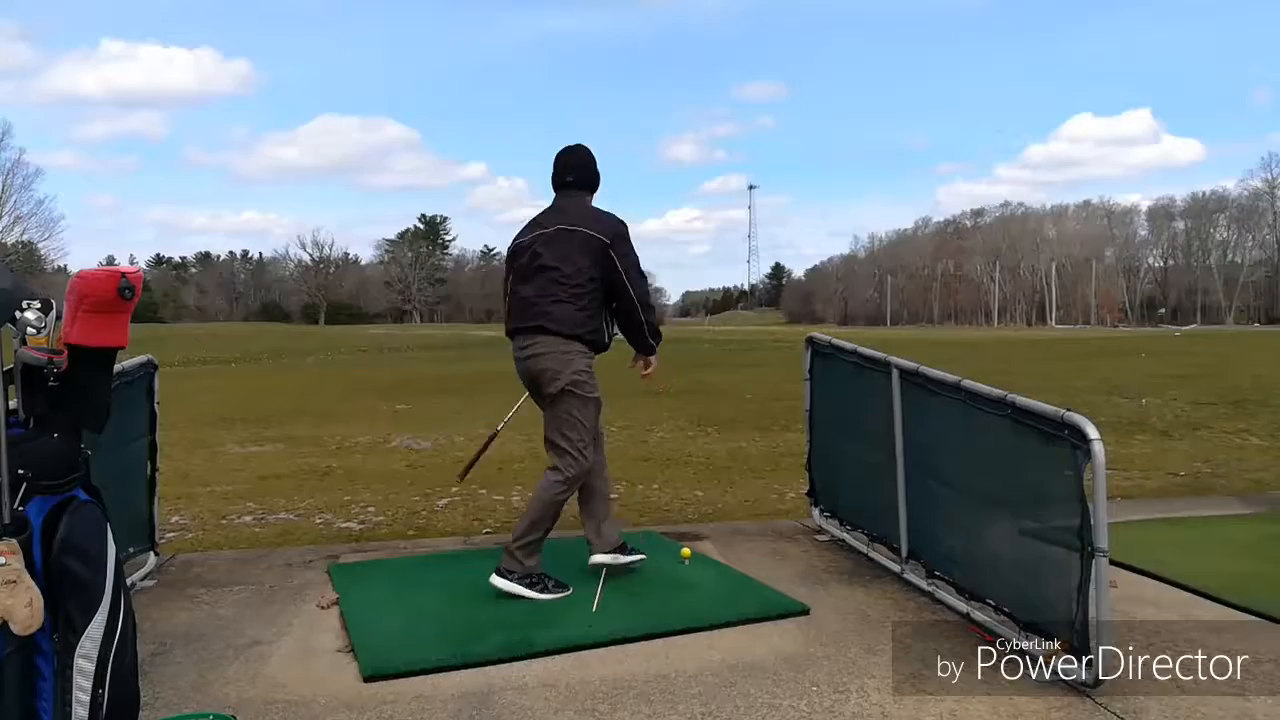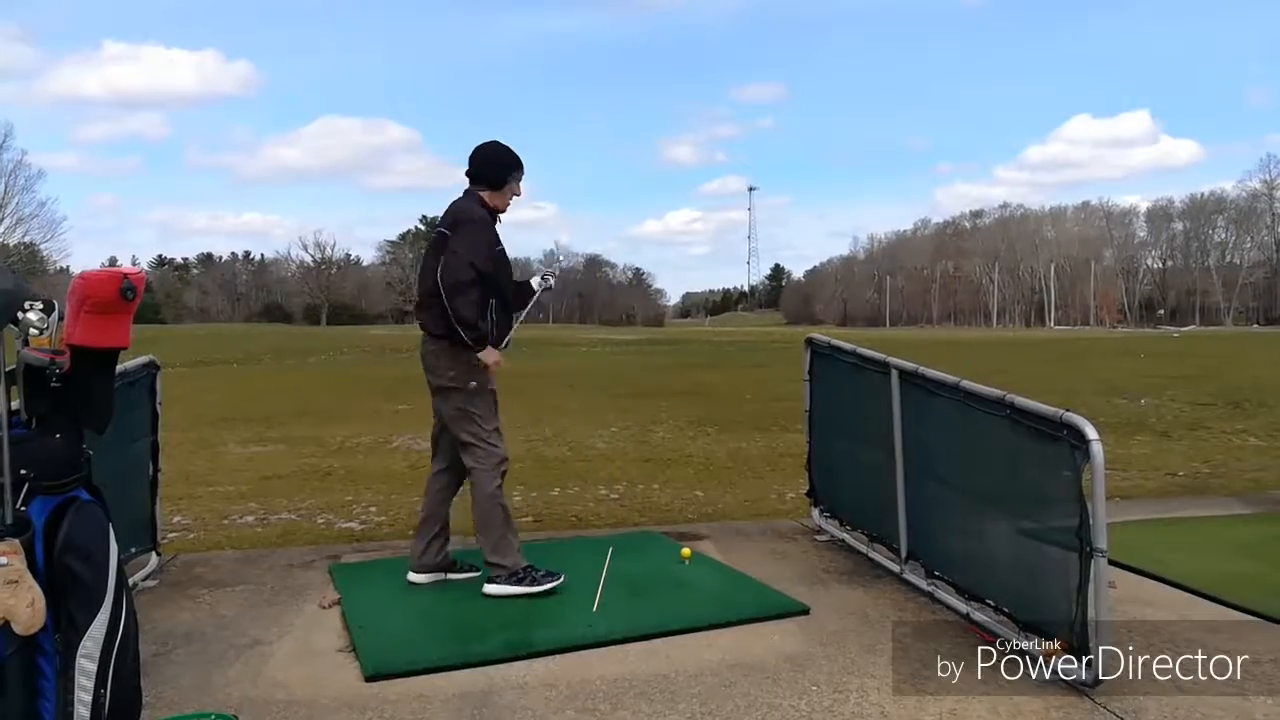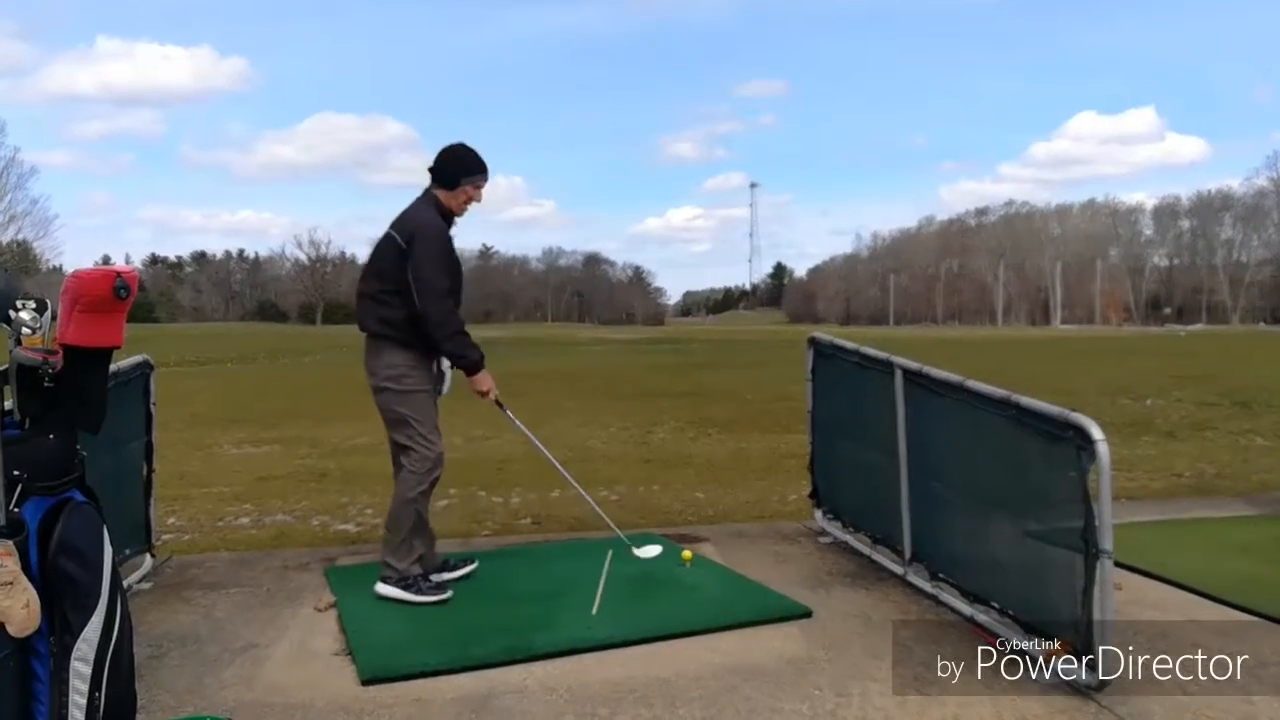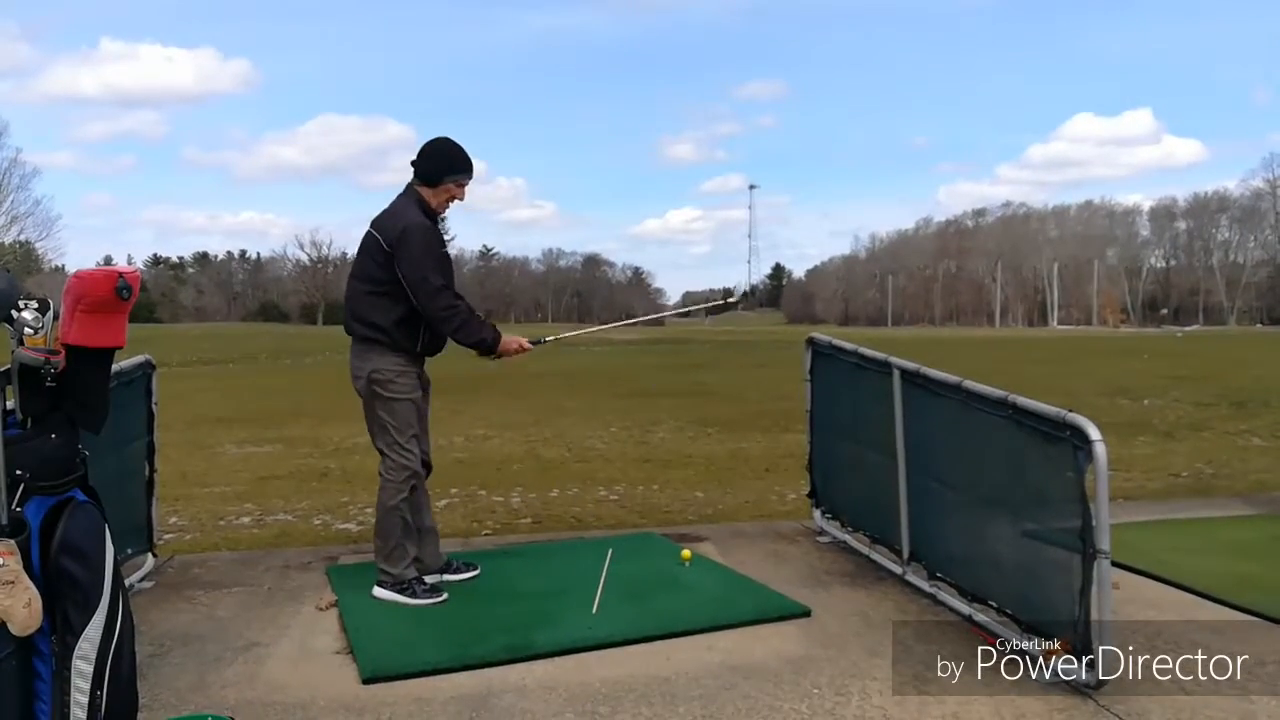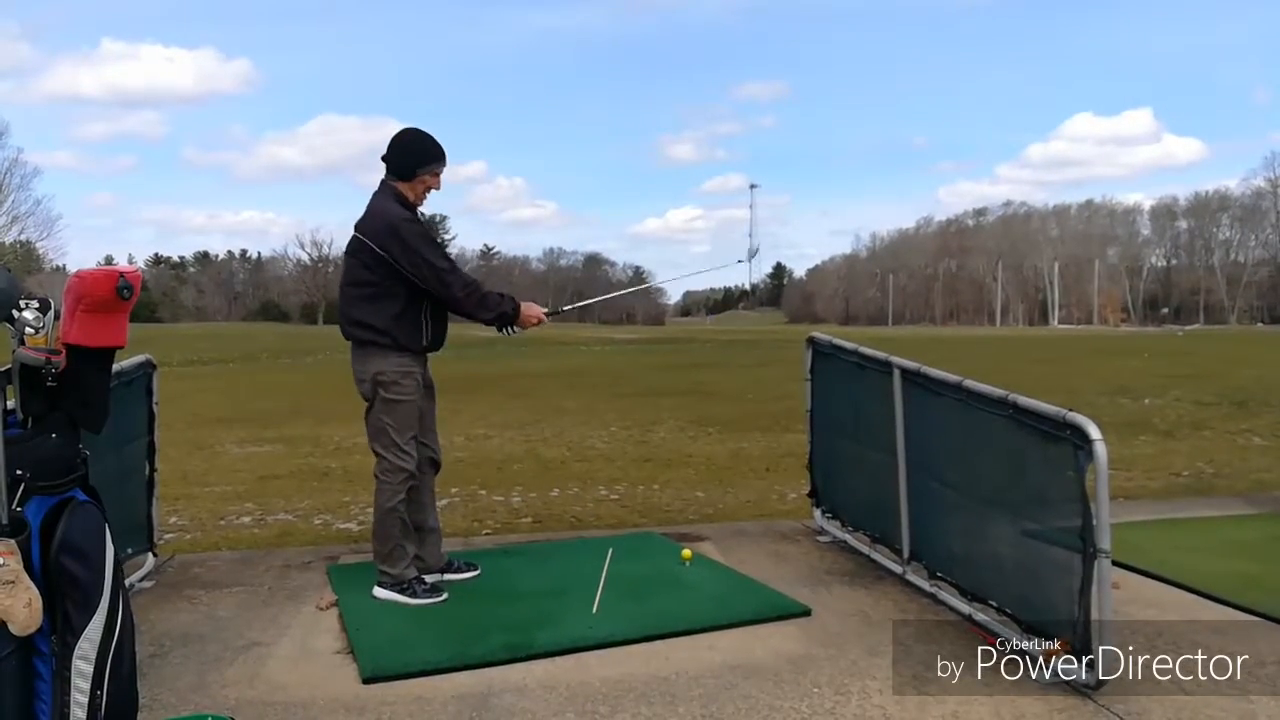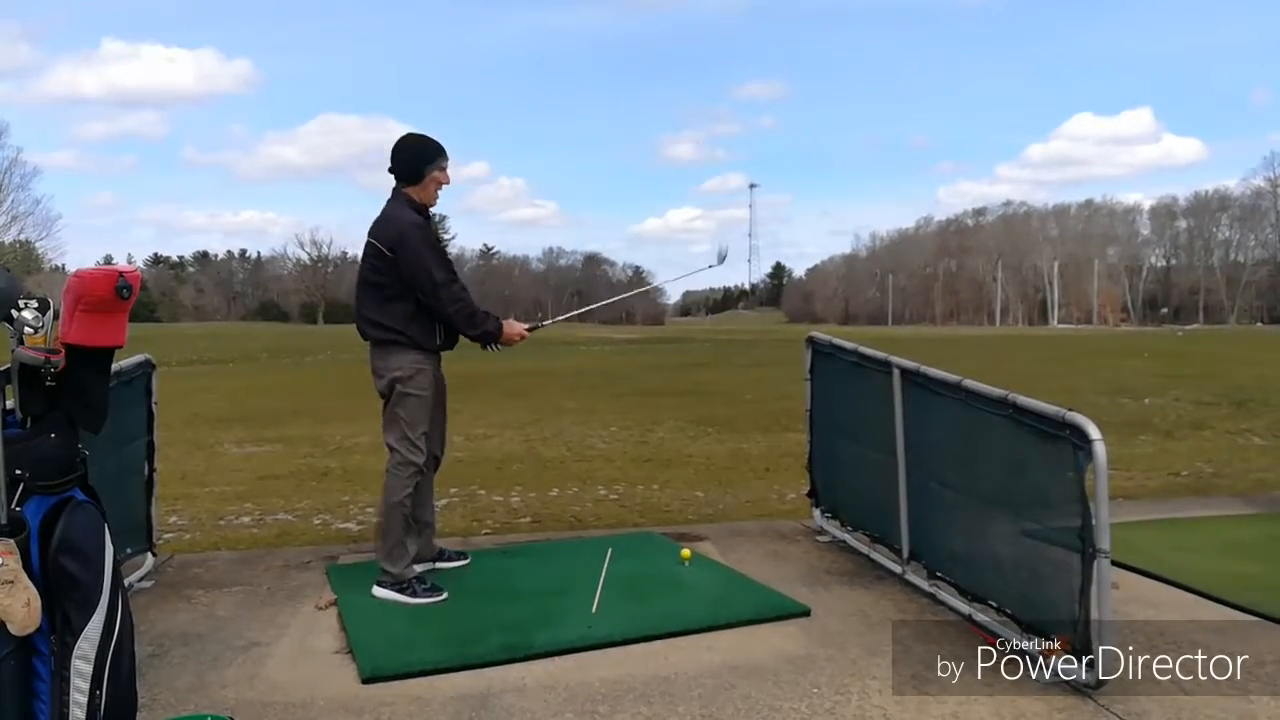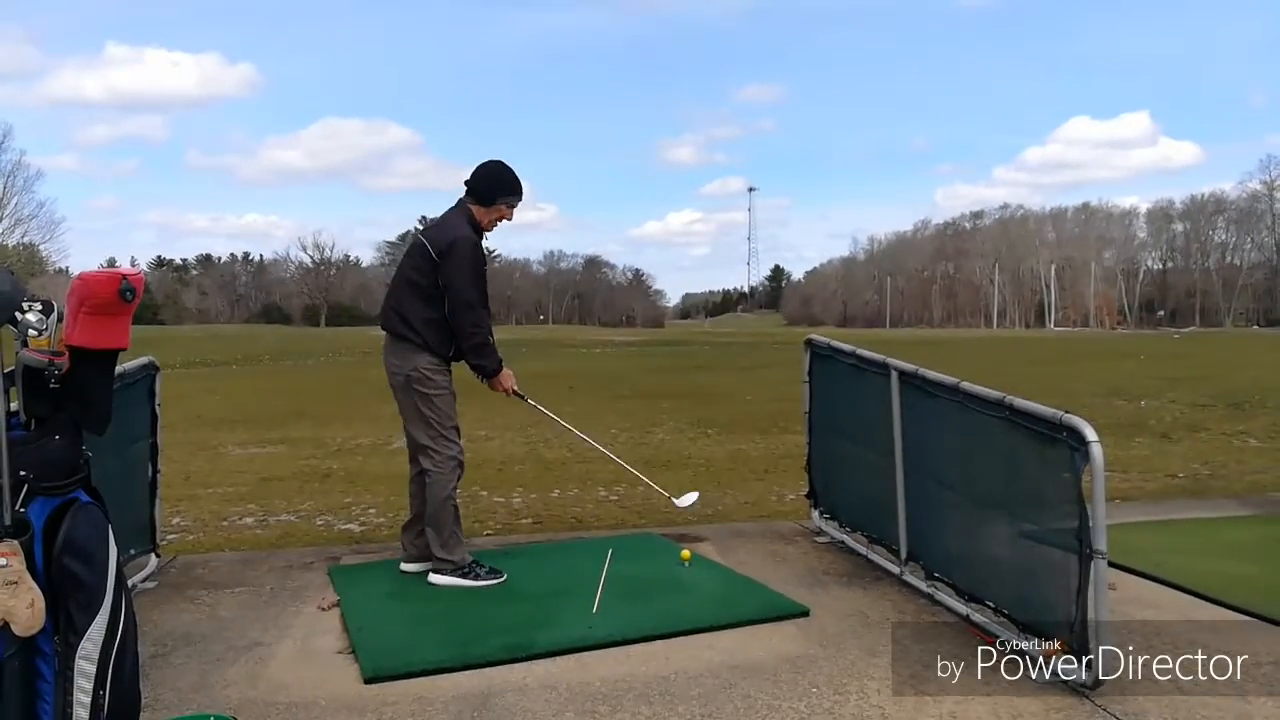
dt=0.7s
person 1, frame 1
left shoulder: (528, 231)
right shoulder: (606, 227)
left elbow: (513, 295)
right elbow: (631, 292)
right wrist: (646, 346)
left hip: (526, 349)
right hip: (566, 352)
left knee: (586, 442)
right knee: (570, 462)
left ankle: (604, 541)
right ankle: (515, 566)
person 1, frame 2
left shoulder: (468, 221)
right shoulder: (471, 220)
right elbow: (453, 284)
left wrist: (529, 287)
right wrist: (480, 345)
left hip: (451, 356)
right hip: (458, 358)
left knee: (450, 457)
right knee: (487, 455)
left ankle: (428, 560)
right ankle: (504, 567)
person 1, frame 3
left shoulder: (425, 222)
right shoulder: (428, 228)
right elbow: (436, 307)
left wrist: (444, 359)
right wrist: (474, 365)
left hip: (408, 354)
right hip: (398, 357)
left knee: (416, 459)
right knee: (423, 457)
left ankle: (421, 559)
right ankle: (398, 571)
person 1, frame 4
left shoulder: (410, 219)
right shoulder: (412, 227)
left elbow: (436, 296)
right elbow: (438, 303)
left wrist: (486, 334)
right wrist: (493, 339)
left hip: (401, 357)
right hip: (385, 360)
left knee: (417, 463)
right knee: (401, 465)
left ankle: (426, 561)
right ankle: (394, 576)
person 1, frame 5
left shoulder: (395, 216)
right shoulder: (392, 222)
left elbow: (442, 279)
right elbow: (446, 282)
left wrist: (502, 310)
right wrist: (511, 311)
left hip: (405, 356)
right hip: (388, 360)
left knee: (424, 459)
right knee: (397, 465)
left ankle: (427, 559)
right ankle: (393, 576)
person 1, frame 6
left shoulder: (406, 220)
right shoulder: (406, 226)
left elbow: (438, 290)
right elbow: (442, 294)
left wrist: (486, 327)
right wrist: (494, 328)
left hip: (415, 352)
right hip: (405, 356)
left knee: (427, 455)
right knee: (408, 459)
left ankle: (419, 549)
right ankle: (393, 574)
person 1, frame 7
left shoulder: (449, 230)
right shoulder: (461, 241)
left elbow: (465, 311)
right elbow: (466, 315)
left wrist: (488, 363)
right wrist: (493, 368)
left hip: (412, 352)
right hip: (420, 358)
left knee: (428, 455)
right knee: (444, 457)
left ankle: (418, 549)
right ankle: (449, 561)
